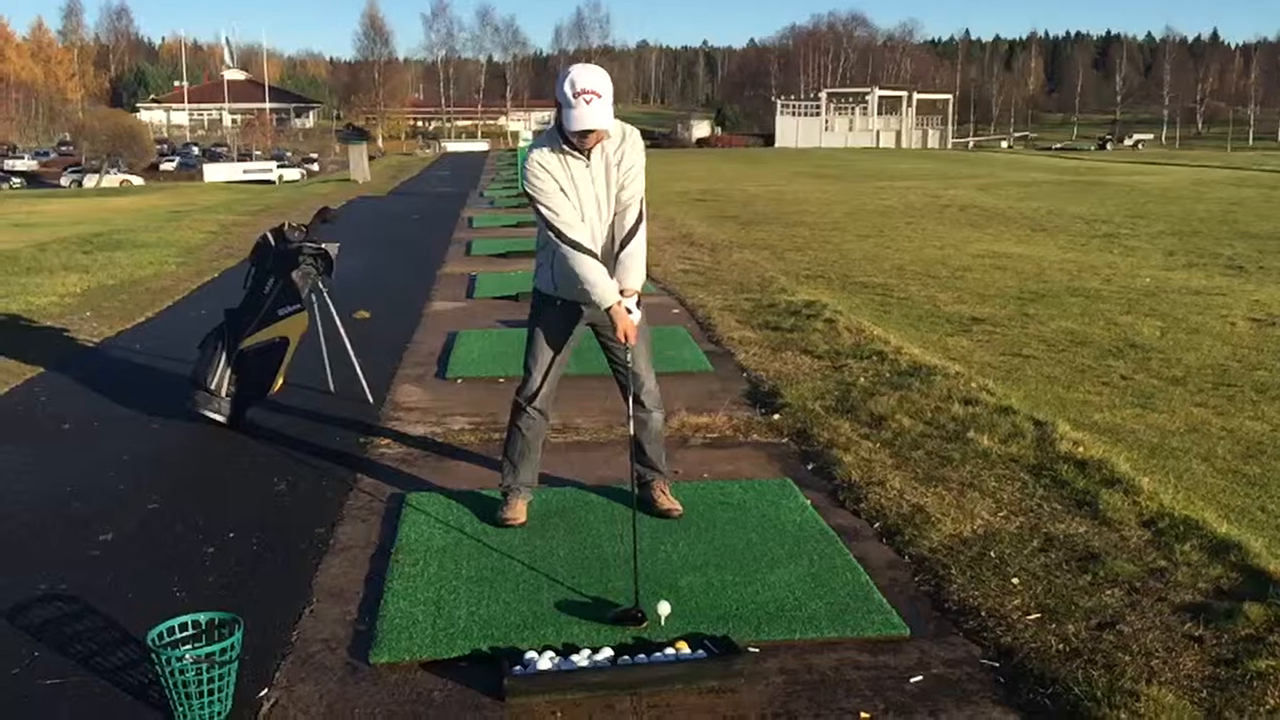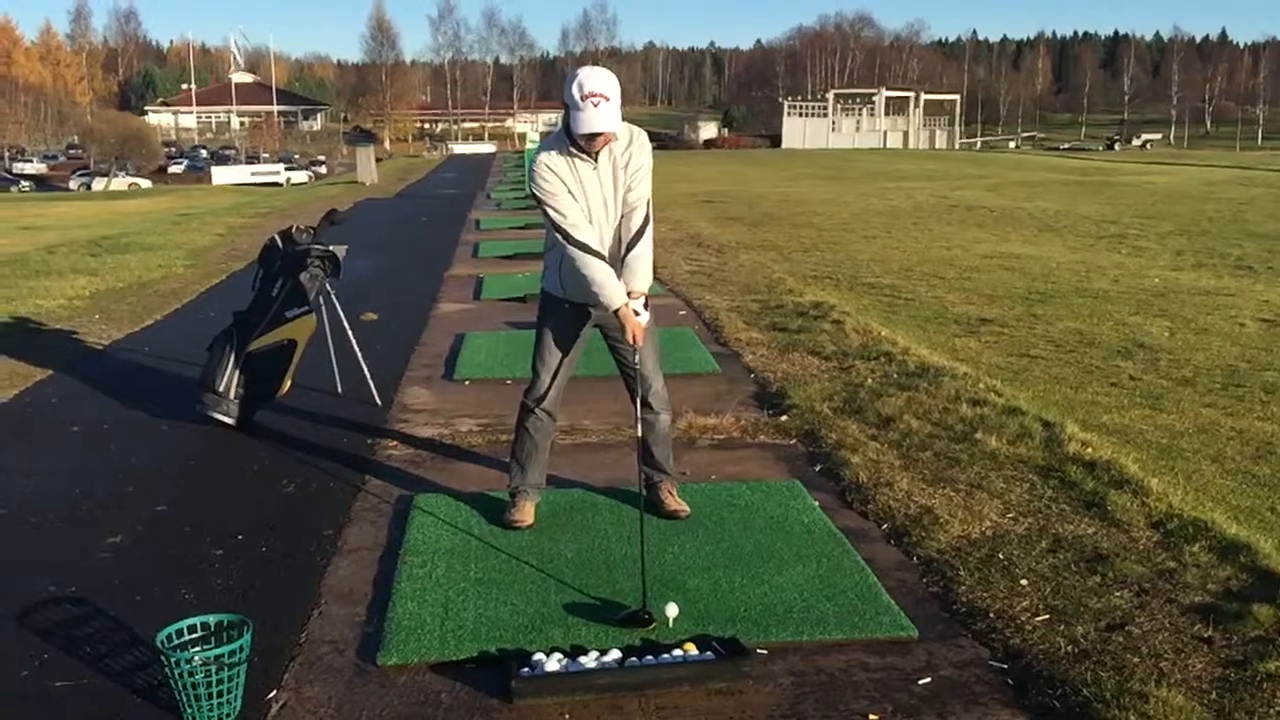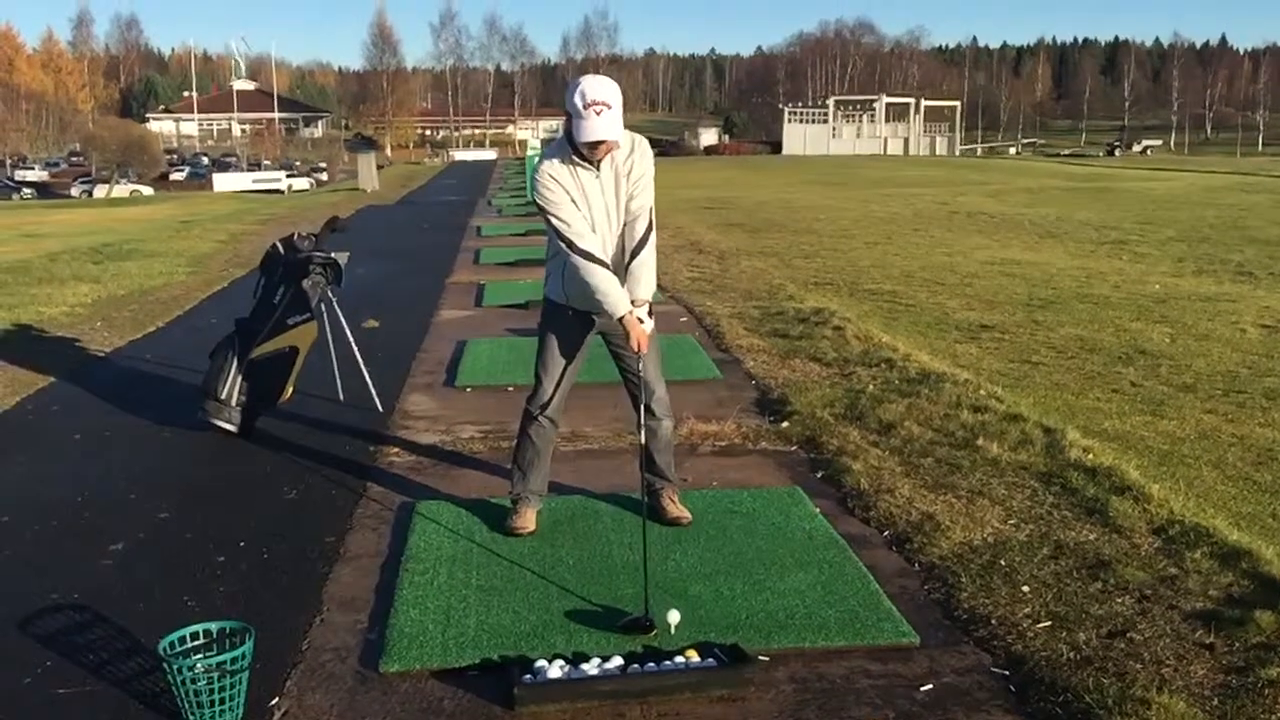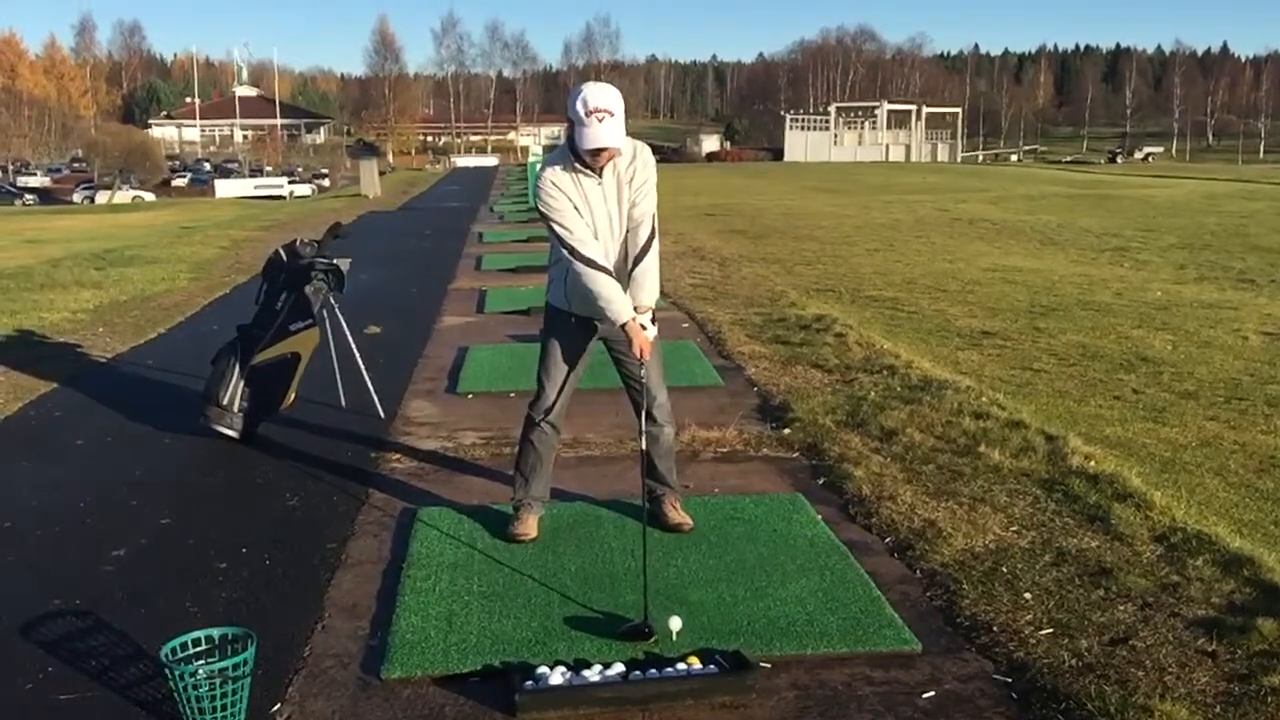
dt=0.5s
person 1, frame 1
left shoulder: (627, 141)
right shoulder: (540, 162)
left elbow: (631, 220)
right elbow: (570, 238)
left wrist: (628, 291)
right wrist: (609, 304)
left hip: (618, 291)
right hip: (559, 293)
left knee: (644, 389)
right knee: (533, 394)
left ankle: (652, 481)
right ankle: (516, 489)
person 1, frame 2
left shoulder: (634, 143)
right shoulder: (547, 164)
left elbow: (637, 222)
right elbow: (578, 241)
left wrist: (635, 293)
right wrist: (617, 305)
left hip: (625, 292)
right hip: (567, 295)
left knee: (652, 391)
right knee: (541, 395)
left ankle: (660, 481)
right ankle: (524, 491)
person 1, frame 3
left shoulder: (636, 151)
right shoulder: (549, 173)
left elbow: (640, 229)
right elbow: (581, 248)
left wrist: (639, 301)
right wrist: (622, 313)
left hip: (628, 300)
right hip: (570, 302)
left knee: (654, 398)
right knee: (544, 403)
left ankle: (662, 488)
right ankle: (526, 498)
person 1, frame 4
left shoulder: (638, 158)
right shoulder: (552, 180)
left elbow: (643, 236)
right elbow: (584, 256)
left wrist: (642, 308)
right wrist: (625, 319)
left hip: (630, 306)
right hip: (572, 308)
left knee: (656, 404)
right knee: (546, 409)
left ankle: (663, 495)
right ankle: (528, 504)
